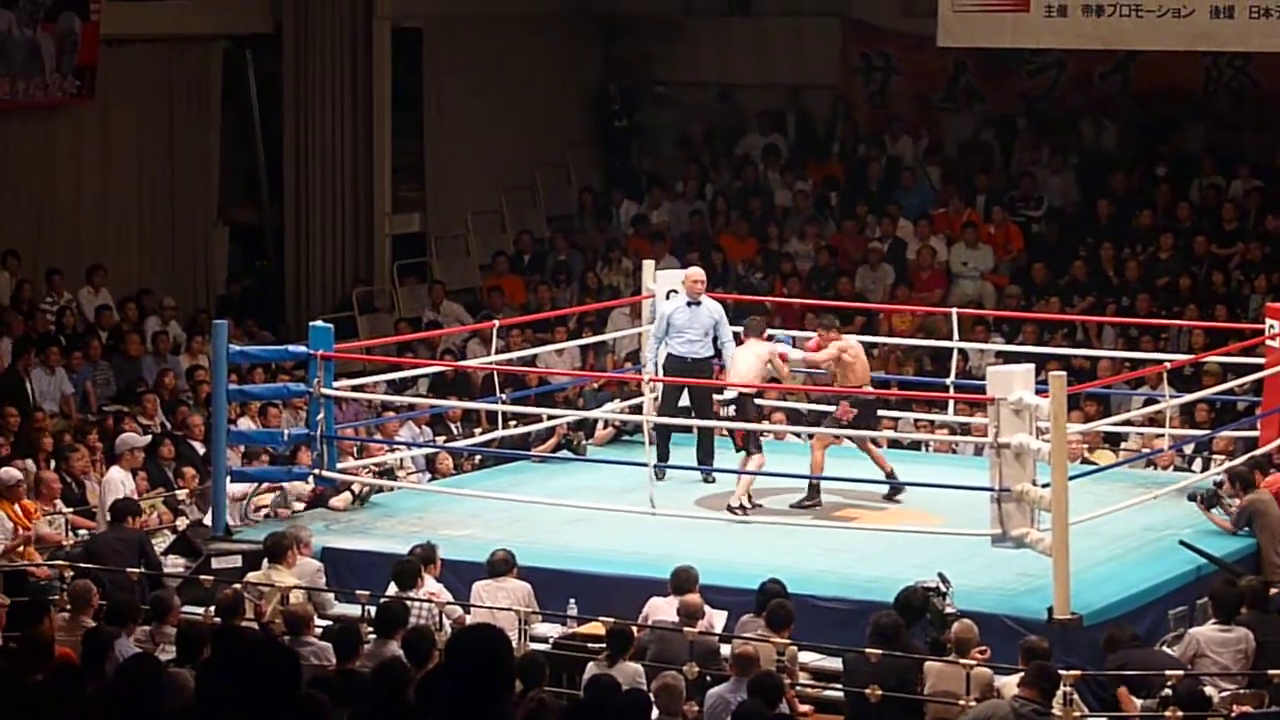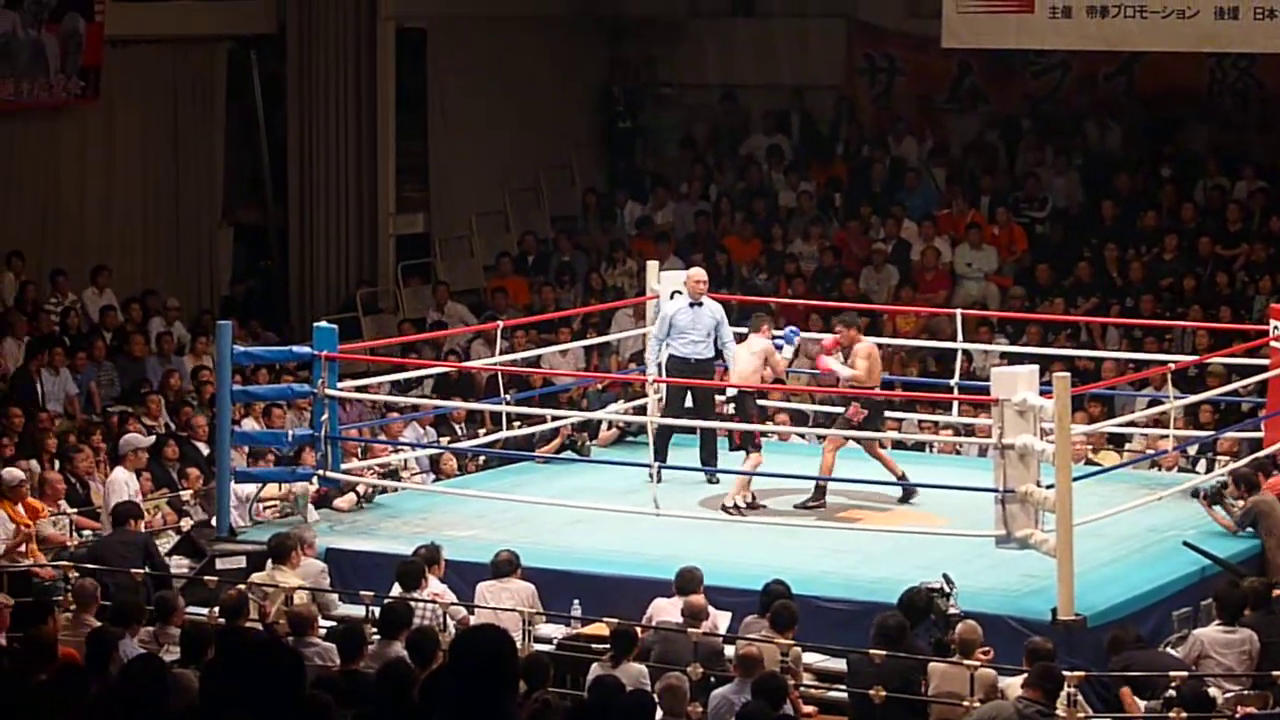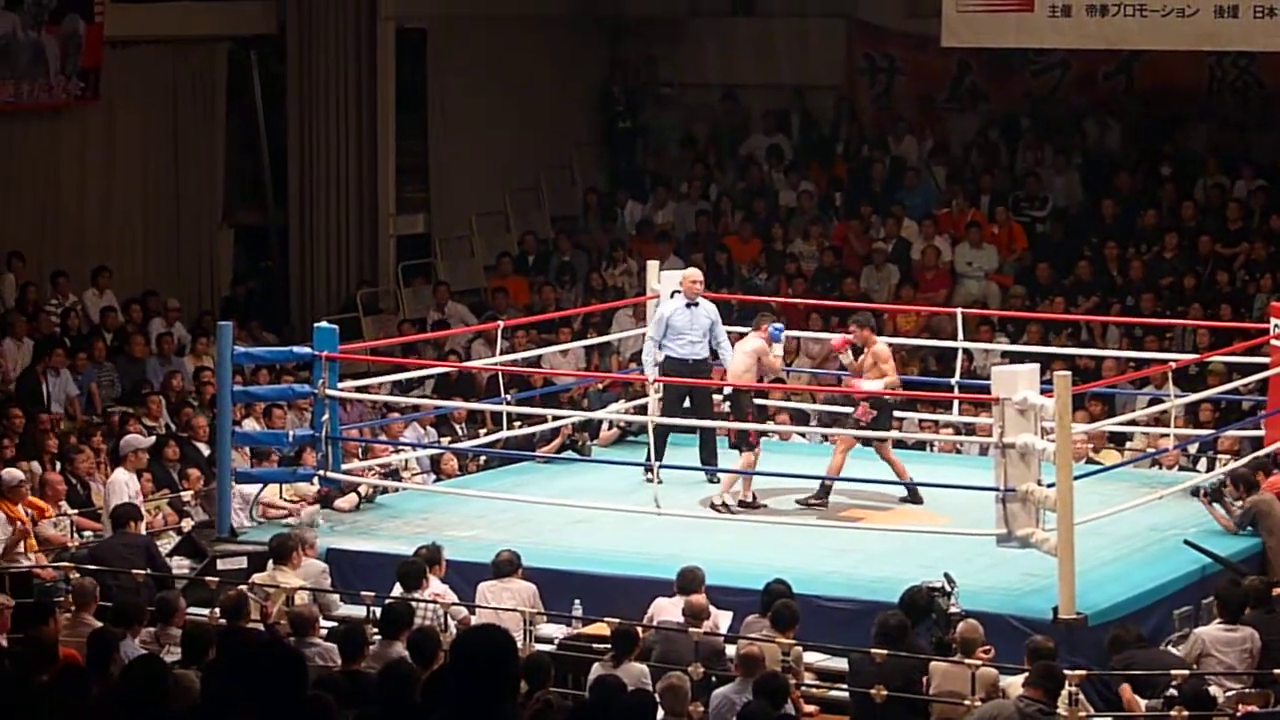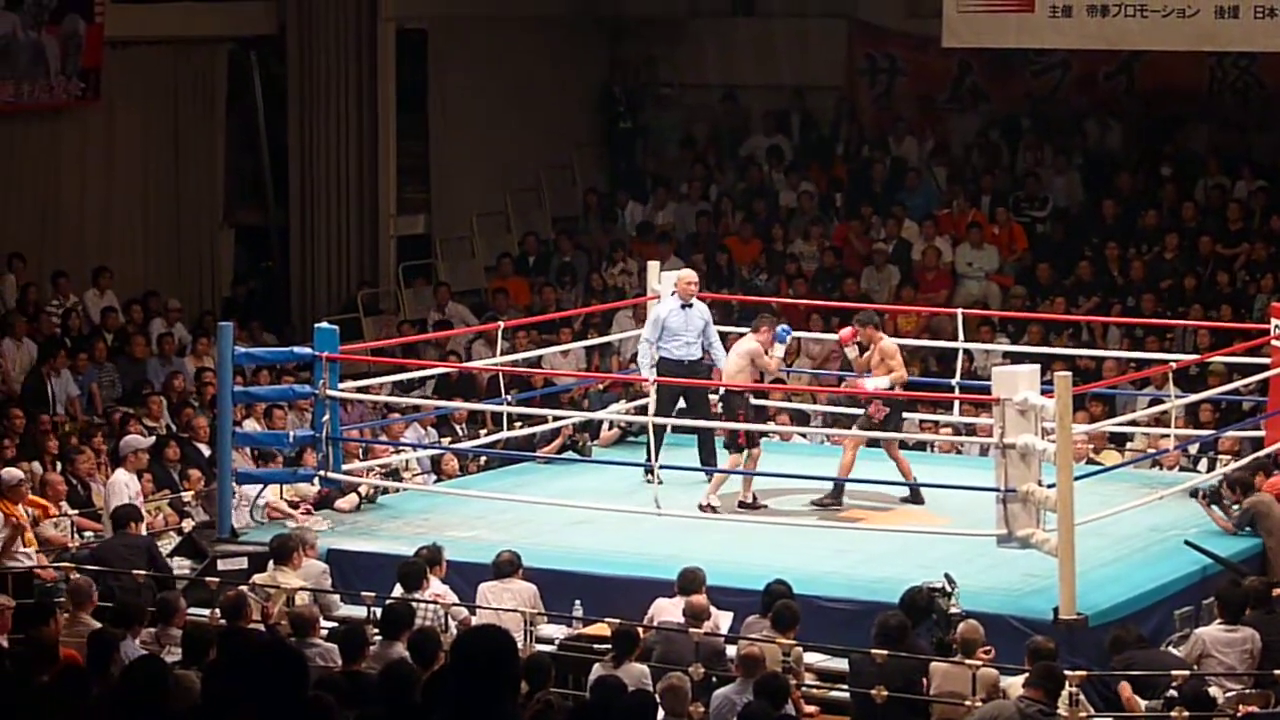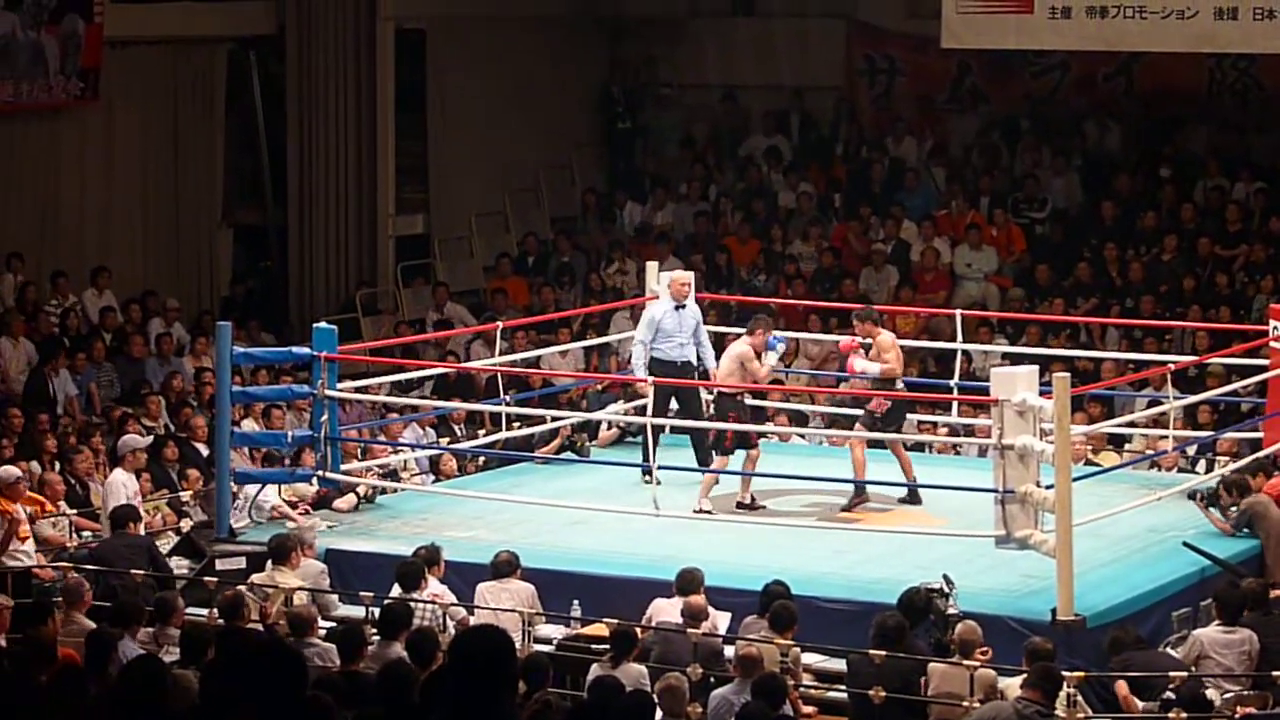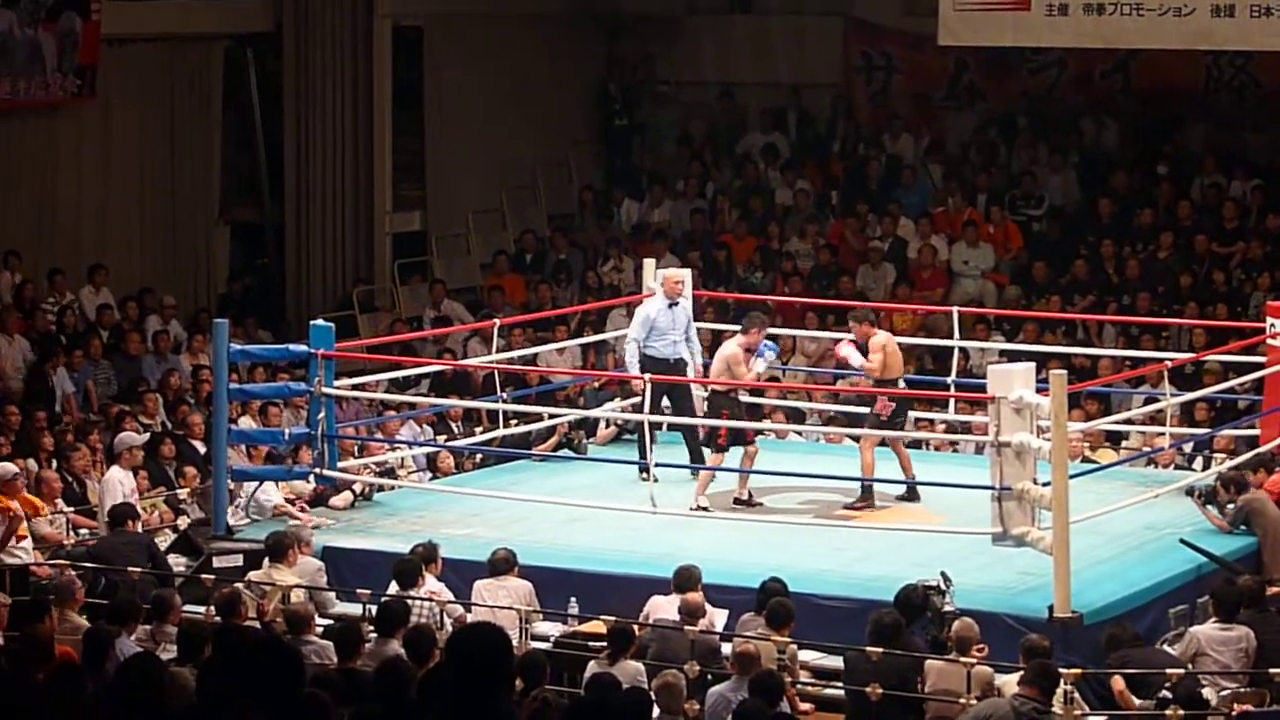
dt=0.1s
person 1, frame 1
left shoulder: (715, 308)
right shoulder: (669, 307)
left elbow: (726, 341)
right elbow: (655, 338)
right wrist: (649, 367)
left hip: (702, 366)
right hip: (675, 364)
left knee: (705, 417)
right knee: (665, 414)
left ankle: (706, 467)
right ankle: (660, 463)
person 1, frame 2
left shoulder: (716, 309)
right shoulder: (671, 308)
left elbow: (727, 341)
right elbow: (656, 339)
left wrist: (734, 368)
right wrist: (652, 369)
left hip: (704, 367)
right hip: (677, 366)
left knee: (707, 418)
right knee: (669, 416)
left ankle: (710, 468)
right ankle: (657, 464)
person 1, frame 3
left shoulder: (710, 309)
right shoulder: (667, 309)
left elbow: (721, 340)
right elbow: (651, 340)
left wrist: (731, 367)
right wrist: (649, 370)
left hip: (701, 367)
right hip: (675, 367)
left knee: (706, 418)
right knee: (667, 417)
left ankle: (711, 468)
right ankle: (651, 467)
person 1, frame 4
left shoulder: (702, 310)
right shoulder: (662, 310)
left elbow: (713, 341)
right elbow: (646, 342)
left wrist: (724, 367)
right wrist: (646, 372)
left hip: (695, 368)
right hip: (669, 368)
left knee: (703, 418)
right knee: (660, 418)
left ankle: (710, 467)
right ankle: (650, 468)
person 1, frame 5
left shoulder: (694, 310)
right shoulder: (655, 311)
left elbow: (702, 340)
right elbow: (640, 343)
left wrist: (711, 365)
right wrist: (641, 375)
left hip: (686, 369)
right hip: (661, 369)
left knee: (696, 418)
right knee: (655, 420)
left ankle: (706, 467)
right ankle: (648, 470)
person 1, frame 6
left shoulder: (685, 306)
right shoulder: (649, 309)
left elbow: (691, 336)
right elbow: (633, 341)
left wrist: (697, 360)
right wrist: (635, 373)
left hip: (678, 365)
right hip: (654, 366)
left knee: (688, 415)
right knee: (649, 417)
left ankle: (698, 464)
right ankle: (645, 467)
person 2, frame 1
left shoulder: (736, 351)
right shoulder: (767, 348)
right elbow: (784, 374)
right wrist: (783, 357)
left hip: (733, 403)
right hip: (743, 404)
left knee: (751, 453)
right knee: (757, 458)
left ankle: (741, 497)
right ankle: (735, 500)
person 2, frame 2
left shoulder: (741, 348)
right shoulder: (764, 344)
right elbow: (779, 373)
right wrist: (789, 348)
left hip: (737, 400)
right hip: (744, 401)
left knee: (752, 452)
right knee: (755, 457)
left ankle: (745, 497)
right ankle: (730, 501)
person 2, frame 3
left shoulder: (745, 344)
right shoulder: (759, 344)
left elbow: (762, 370)
right elbow: (775, 369)
left wrist: (773, 346)
right wrist: (778, 345)
left hip: (742, 399)
right hip: (740, 400)
left knee: (754, 450)
right knee: (747, 457)
left ankle: (746, 497)
right ankle: (720, 498)
person 2, frame 4
left shoulder: (743, 344)
right shoulder: (753, 346)
left elbow: (756, 372)
right elbow: (772, 369)
left wrist: (775, 347)
right wrist: (780, 346)
left hip: (740, 400)
right hip: (734, 401)
left knee: (754, 451)
right knee: (736, 458)
left ankle: (746, 498)
right ankle: (708, 499)
person 2, frame 5
left shoulder: (741, 347)
right shoulder: (743, 350)
left elbow: (751, 377)
right elbow: (762, 378)
left wrist: (765, 353)
right wrist: (774, 354)
left hip: (737, 403)
right hip: (726, 405)
left knee: (753, 452)
right knee: (722, 460)
left ankle: (744, 499)
right ankle: (701, 504)
person 2, frame 6
left shoulder: (736, 346)
right shoulder: (734, 351)
left elbow: (743, 376)
right elbow: (746, 381)
left wrist: (758, 357)
right wrist: (763, 362)
left hip: (732, 400)
right hip: (720, 403)
left knee: (751, 448)
right knee: (717, 457)
left ankle: (742, 495)
right ankle: (698, 502)
person 3, frame 1
left shoulder: (839, 346)
right shoulder: (851, 344)
left elbow: (815, 359)
right wrist: (819, 352)
left hip: (854, 402)
right hip: (864, 400)
left knee: (818, 444)
right knee: (865, 444)
left ankle: (813, 495)
right ankle: (895, 484)
person 3, frame 2
left shoulder: (863, 347)
right shoulder: (860, 346)
left elbow: (861, 377)
right elbow: (849, 373)
left wrist: (834, 366)
right wrist: (834, 356)
left hip: (864, 403)
right hip: (871, 402)
left knee: (830, 446)
right knee: (872, 448)
left ankle: (818, 496)
right ankle: (907, 488)
person 3, frame 3
left shoulder: (879, 349)
right shoulder: (869, 348)
left elbow: (894, 381)
right elbow: (855, 371)
left wrist: (869, 386)
right wrist: (844, 353)
left hip: (873, 404)
right hip: (877, 404)
left knee: (841, 448)
right knee: (884, 452)
left ankle: (822, 495)
right ankle: (913, 492)
person 3, frame 4
left shoulder: (886, 345)
right shoulder: (875, 345)
left elbow: (902, 376)
right elbow: (861, 367)
left wrist: (874, 384)
right wrist: (850, 347)
left hip: (885, 401)
right hip: (885, 401)
left knee: (850, 444)
right knee: (892, 450)
left ankle: (836, 495)
right ankle: (915, 493)
person 3, frame 5
left shoulder: (883, 339)
right shoulder: (883, 338)
left elbow: (894, 368)
right elbow: (875, 364)
left wrist: (862, 366)
right wrist: (855, 355)
left hip: (886, 396)
right hip: (895, 395)
left knee: (856, 442)
right knee: (895, 446)
left ankle: (860, 493)
right ankle: (913, 493)
person 3, frame 6
left shoulder: (877, 340)
right shoulder: (883, 337)
left elbow: (875, 371)
left wrist: (852, 356)
right wrist: (852, 354)
left hip: (889, 395)
right hip: (896, 394)
left knee: (866, 444)
right knee: (896, 443)
left ankle: (867, 496)
right ankle: (912, 490)
